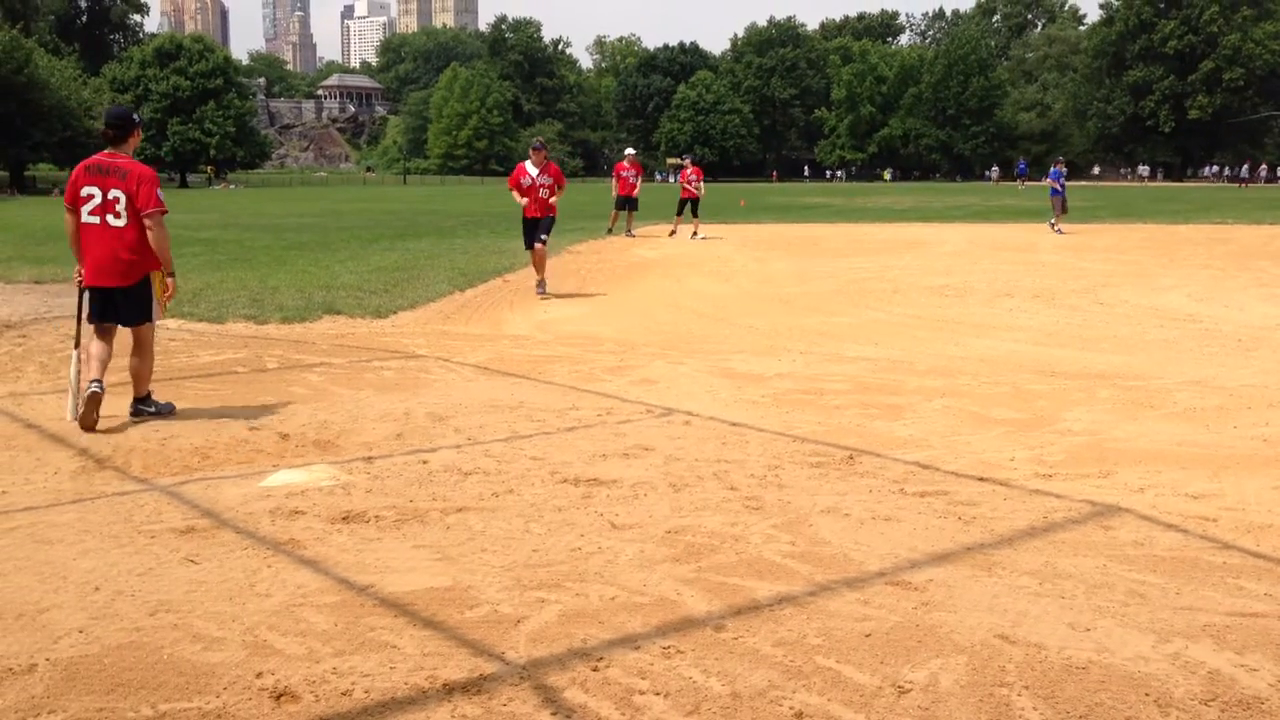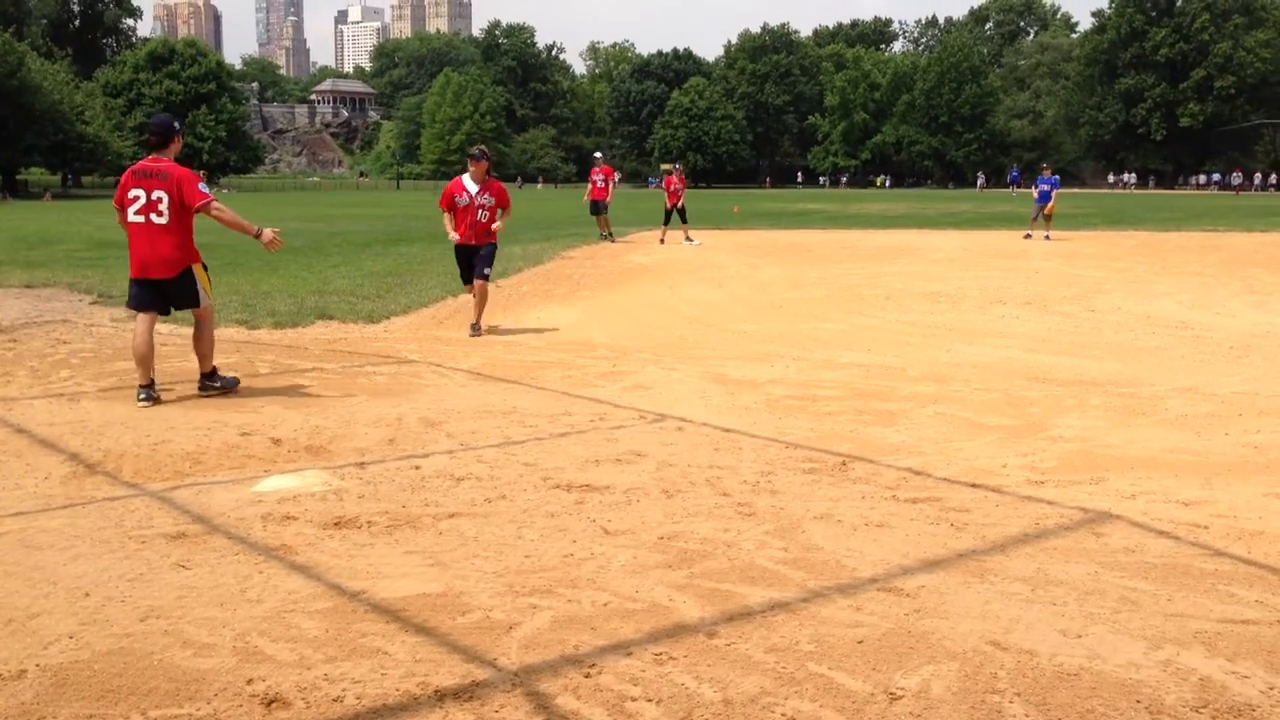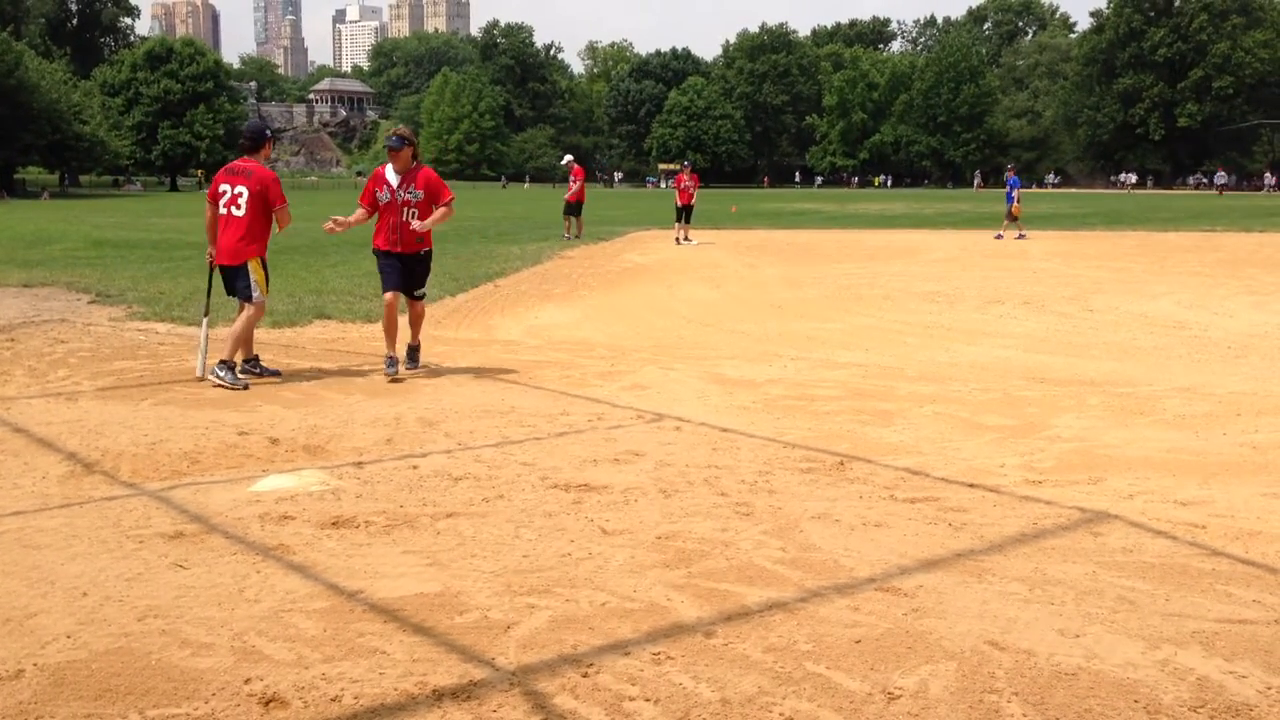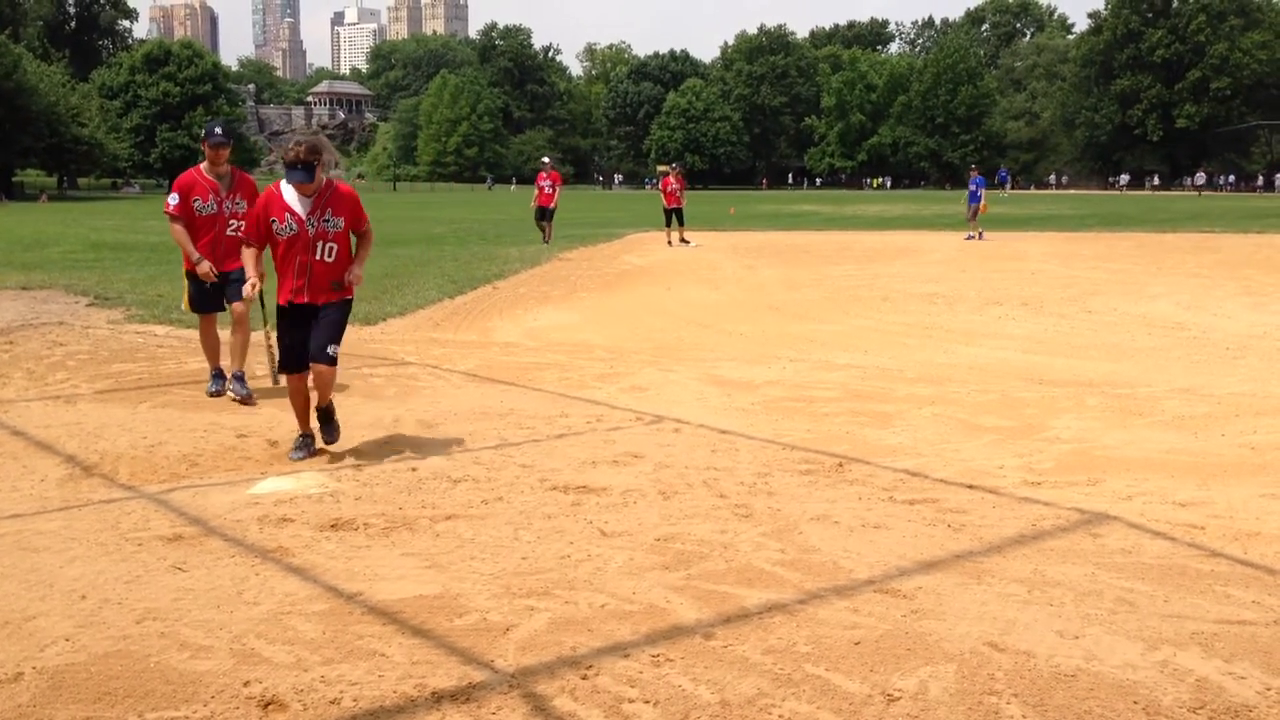
dt=1s
person 1, frame 1
left shoulder: (82, 171)
right shoulder: (142, 175)
left elbow: (71, 219)
right elbow: (154, 226)
left wrist: (81, 261)
right wrist: (168, 272)
left hip: (96, 270)
right hip: (136, 269)
left knee: (102, 332)
right knee: (142, 333)
left ankle: (94, 385)
right ankle: (141, 401)
person 1, frame 2
left shoulder: (130, 175)
right shoulder: (182, 176)
left elbow: (122, 217)
right elbow: (215, 210)
right wrist: (257, 232)
left hip: (141, 263)
right hip: (180, 262)
left knee: (144, 321)
right knee: (204, 315)
left ankle: (144, 387)
right ankle: (208, 378)
person 1, frame 3
left shoulder: (224, 172)
right shoulder: (267, 177)
left elbow: (211, 210)
right elbow: (283, 219)
left wrist: (212, 245)
right wrist: (271, 230)
left hip: (226, 252)
right hip: (248, 252)
left knee: (248, 306)
right knee: (254, 309)
left ankle: (249, 362)
right ankle: (223, 366)
person 1, frame 4
left shoulder: (245, 182)
right shoulder: (186, 182)
right elbow: (176, 225)
right wrist: (196, 259)
left hip: (236, 262)
right hip: (201, 265)
left knee: (240, 313)
right knee: (207, 321)
left ankle: (237, 377)
right ankle: (217, 373)
person 2, frame 1
left shoulder: (553, 168)
right shoulder: (521, 169)
left elbow: (562, 186)
right elbow: (513, 188)
left wrist: (556, 197)
right wrist: (519, 200)
left hip: (547, 215)
right hip: (528, 216)
left knee: (539, 246)
right knee: (532, 250)
left ankle: (541, 279)
right ankle: (540, 277)
person 2, frame 2
left shoulder: (496, 186)
right shoulder: (455, 185)
left elbow: (506, 209)
right elbow: (445, 210)
left wrist: (501, 222)
right wrist: (450, 231)
left hip: (486, 243)
right hip: (463, 243)
left knee: (481, 282)
right knee: (471, 284)
left ankle: (476, 322)
right ankle: (477, 295)
person 2, frame 3
left shoulder: (427, 176)
right shoulder: (377, 176)
left elbow: (448, 207)
right elbow: (366, 209)
left wrist: (428, 224)
right wrist: (345, 222)
left hip: (418, 251)
right hip: (387, 250)
left knee: (416, 302)
right knee: (390, 299)
left ankle: (414, 344)
right ankle: (391, 357)
person 2, frame 4
left shoulder: (345, 196)
right shoulder: (270, 199)
left elbow: (365, 232)
right elbow: (251, 242)
left wrist: (358, 265)
right wrist: (252, 275)
left hip: (333, 298)
right hip: (289, 300)
left knee: (322, 367)
right knee: (295, 374)
left ankle: (324, 405)
right ankle: (304, 432)
